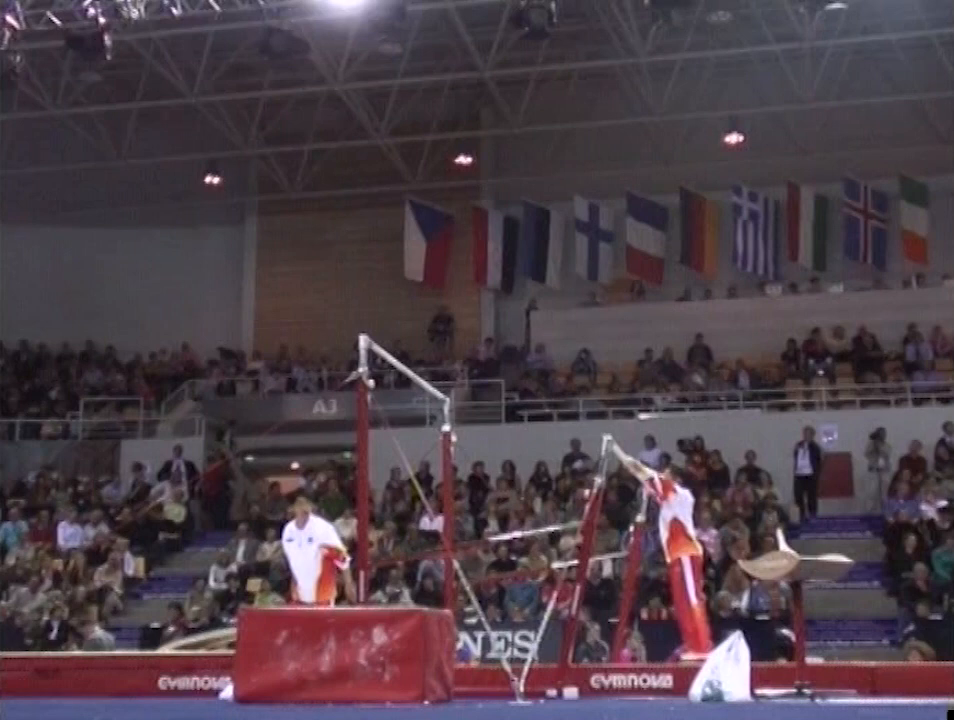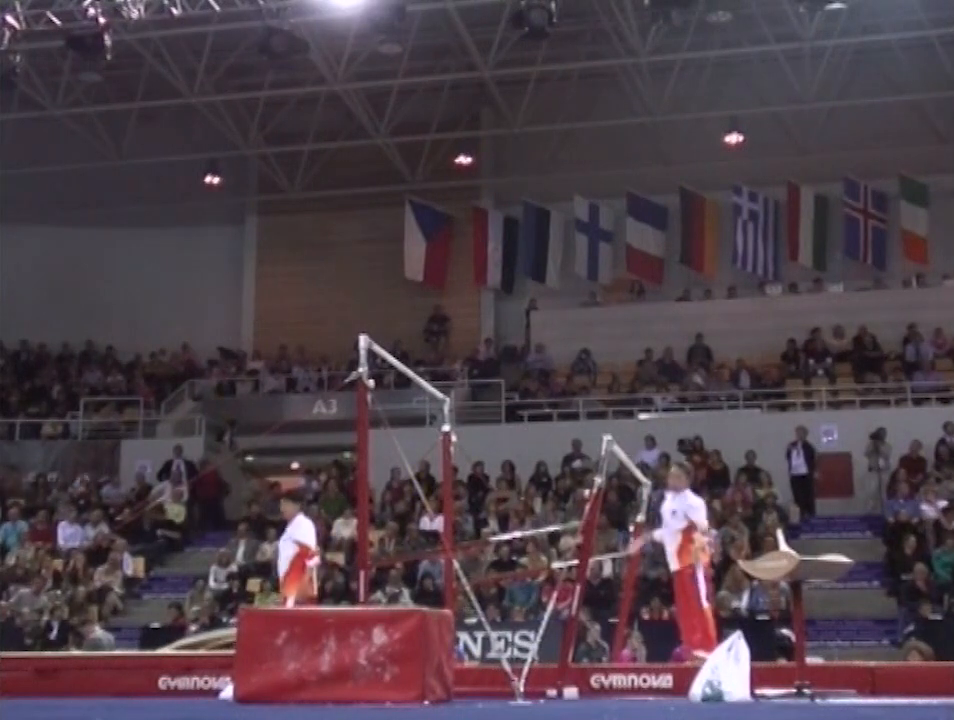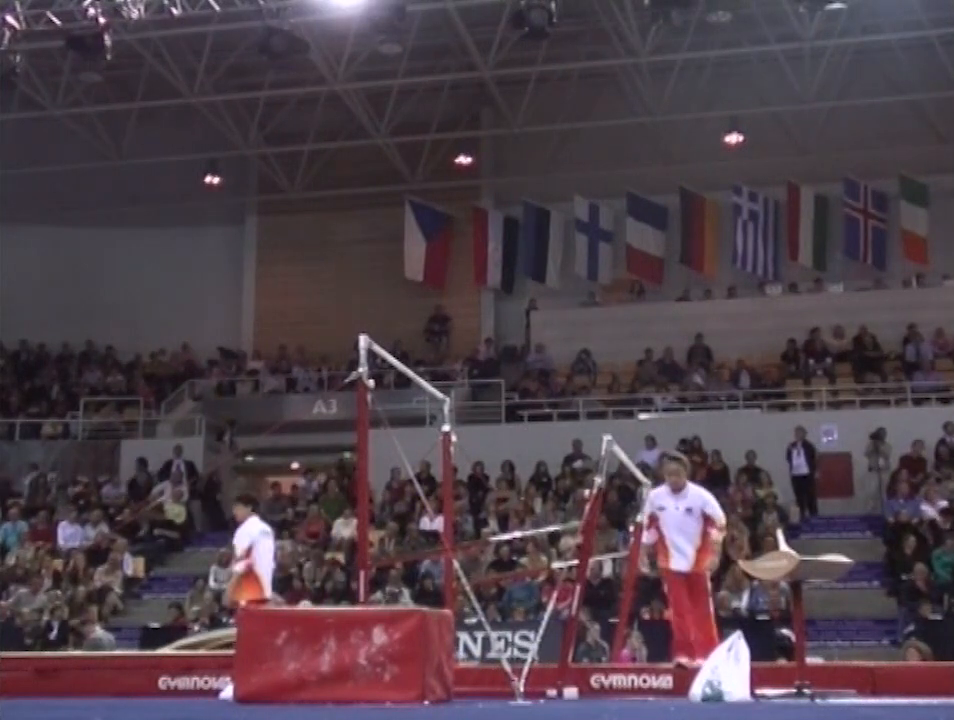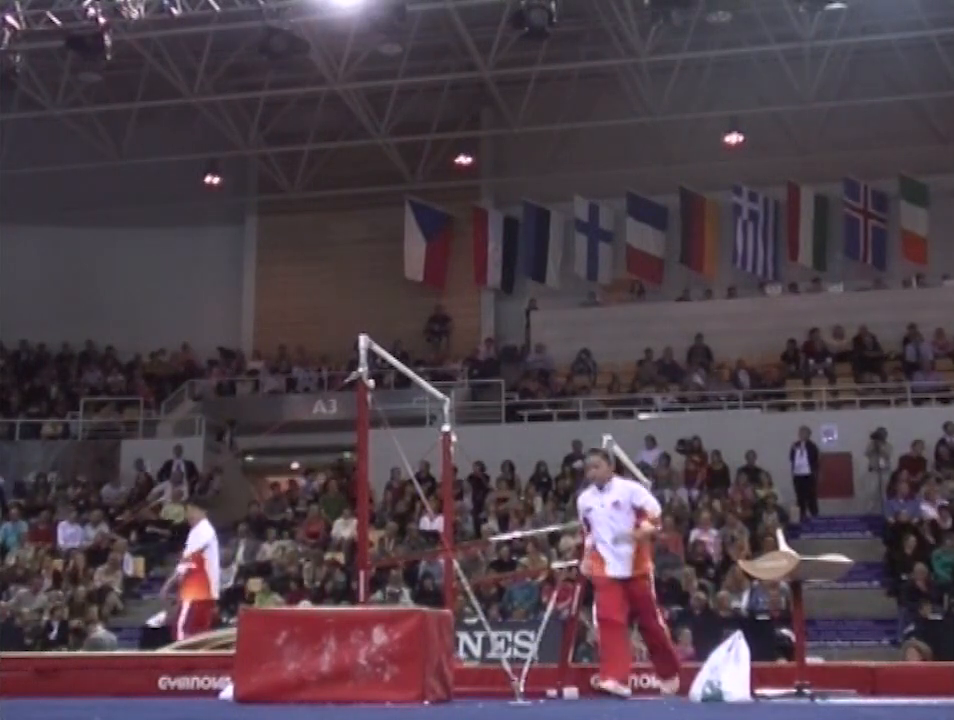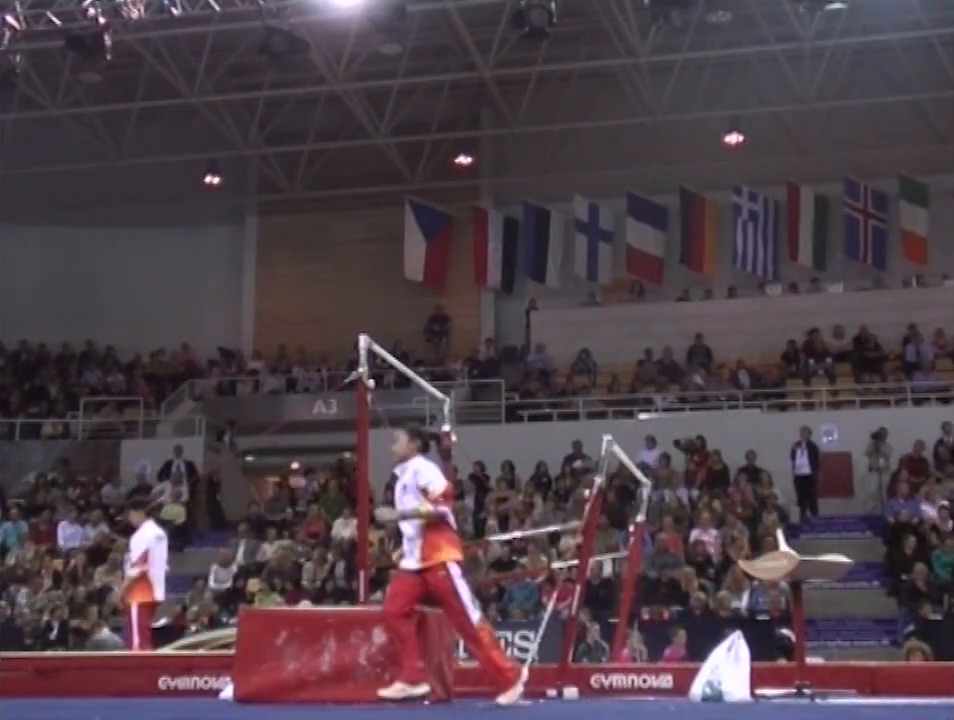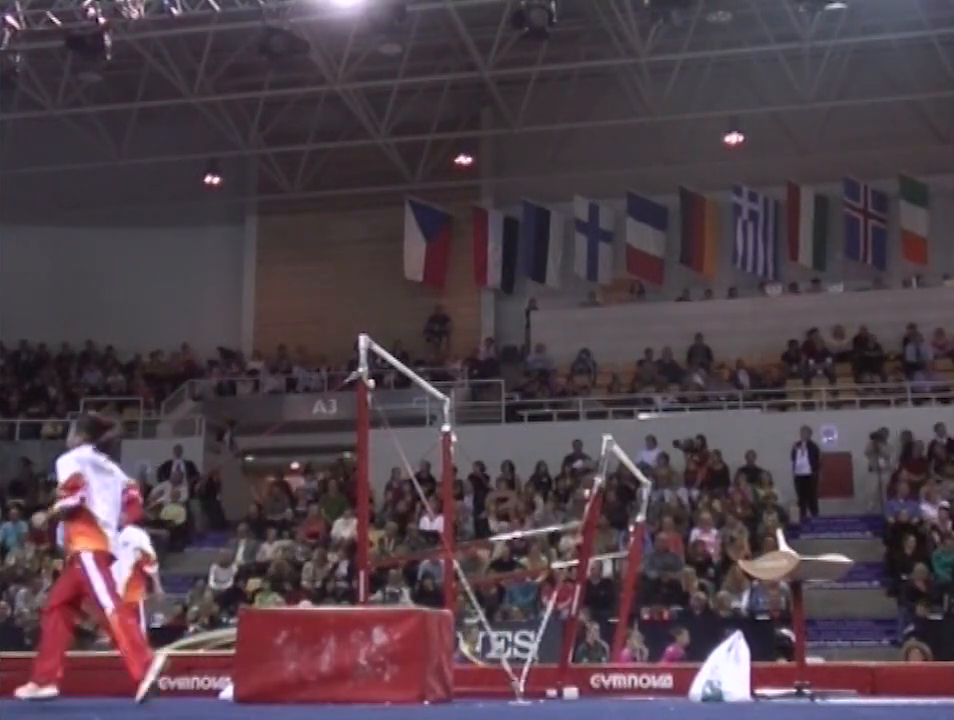
dt=0.7s
person 1, frame 1
left shoulder: (681, 495)
right shoulder: (668, 498)
left elbow: (658, 481)
right elbow: (652, 485)
left wrist: (637, 466)
right wrist: (635, 469)
left hip: (685, 554)
right hip: (676, 555)
left knee: (690, 600)
right knee: (682, 602)
left ankle: (701, 647)
right ankle: (695, 648)
person 1, frame 2
left shoulder: (692, 501)
right shoulder: (668, 501)
left elbow: (702, 530)
left wrist: (698, 556)
right wrist: (645, 539)
left hip: (692, 560)
right hip: (677, 562)
left knee: (698, 603)
right knee: (683, 608)
left ankle: (707, 647)
right ankle: (693, 648)
person 1, frame 3
left shoulder: (701, 496)
right shoulder: (655, 496)
left elbow: (718, 524)
right elbow: (649, 525)
left wrist: (715, 553)
right wrist: (643, 554)
left hip: (697, 561)
right hip: (669, 562)
left knee: (701, 609)
right knee: (678, 608)
left ankle: (705, 652)
right ankle: (684, 653)
person 1, frame 4
left shoulder: (630, 488)
right shoulder: (585, 499)
left elbow: (654, 517)
left wrist: (635, 534)
right wrist: (587, 557)
left hip: (636, 566)
right hip: (605, 570)
left knee: (649, 622)
right knee: (609, 620)
left ankle: (668, 673)
right ankle: (614, 678)
person 1, frame 5
left shoulder: (423, 468)
right shoulder: (405, 475)
left elbow: (441, 502)
left wrist: (399, 512)
left hip: (440, 555)
right hip: (414, 558)
left knee: (466, 617)
right knee: (395, 611)
left ankle: (510, 677)
right ankle: (412, 678)
person 1, frame 6
left shoulder: (71, 460)
right shoulder: (110, 467)
left elbow: (71, 495)
left wrist: (51, 514)
left hip: (86, 544)
right hip: (100, 543)
left knee: (106, 605)
right knee: (56, 607)
left ankle: (143, 663)
right ankle: (44, 679)
